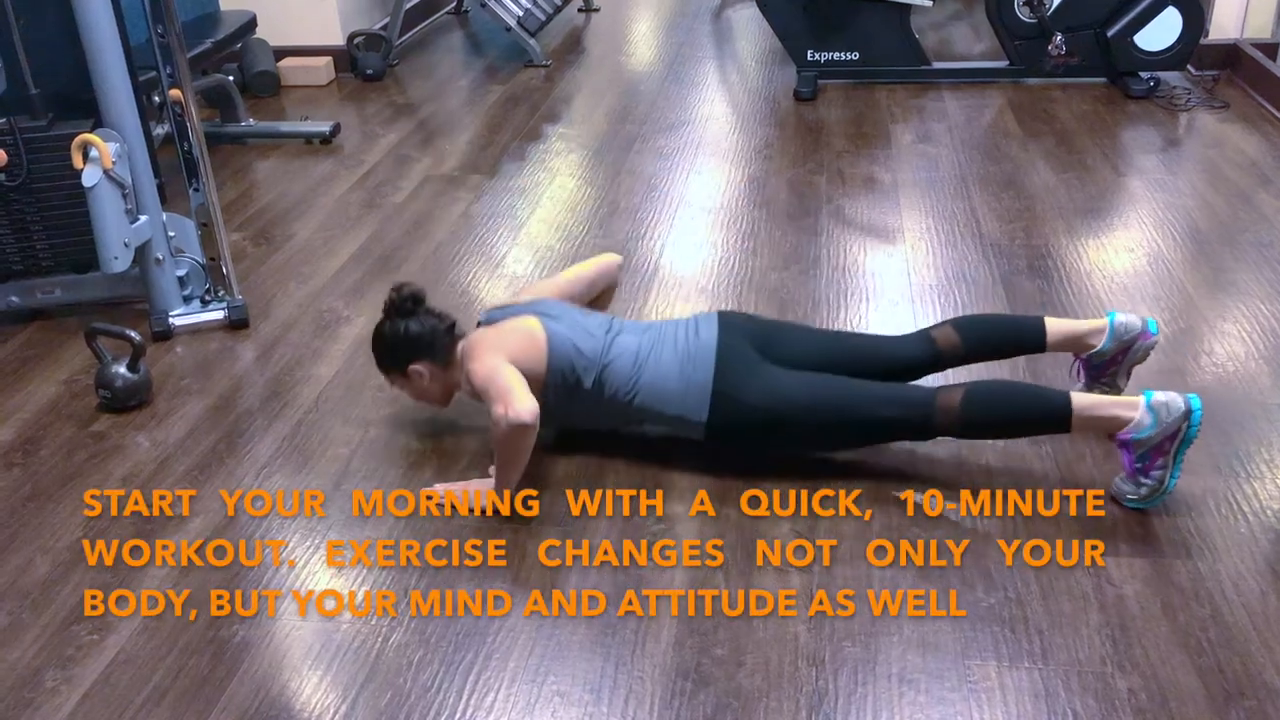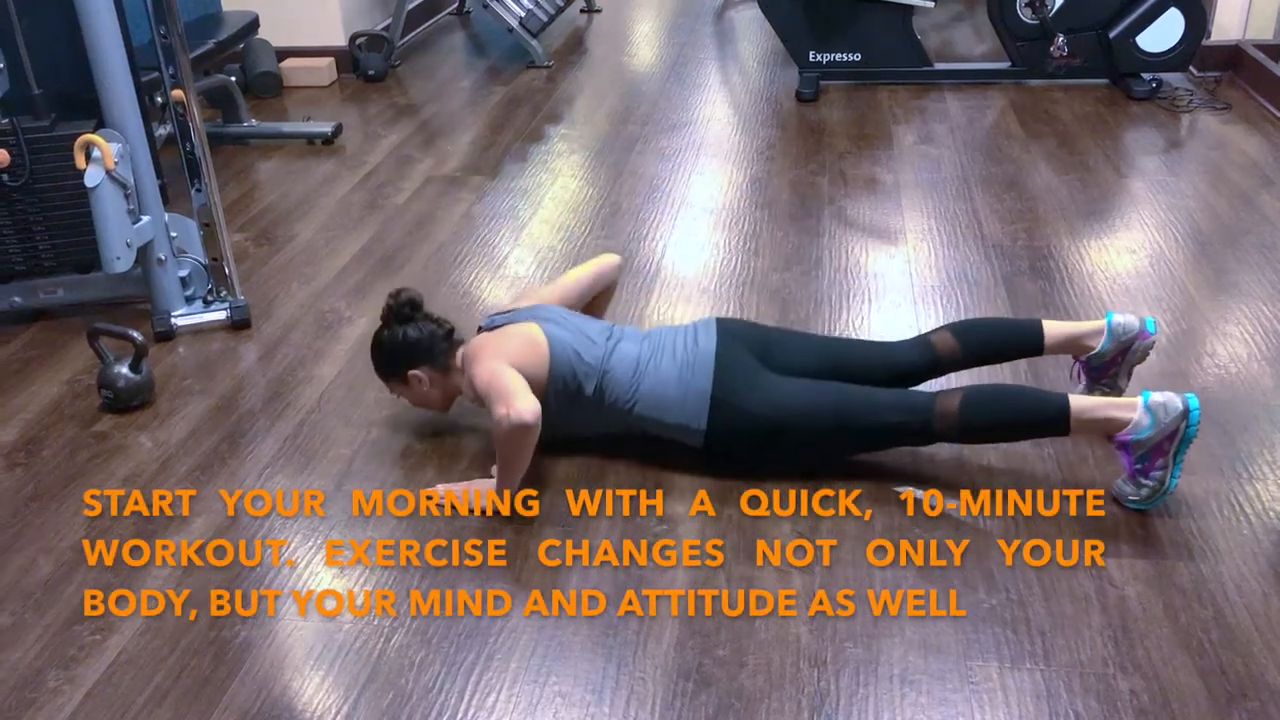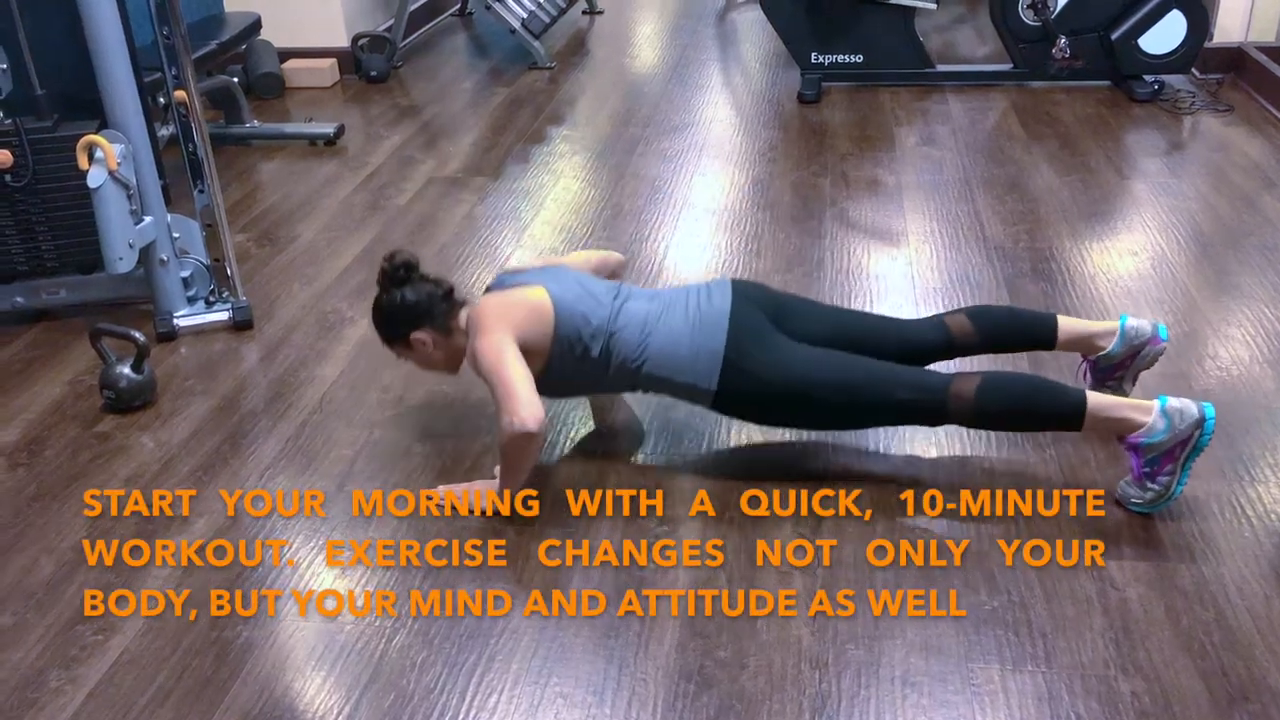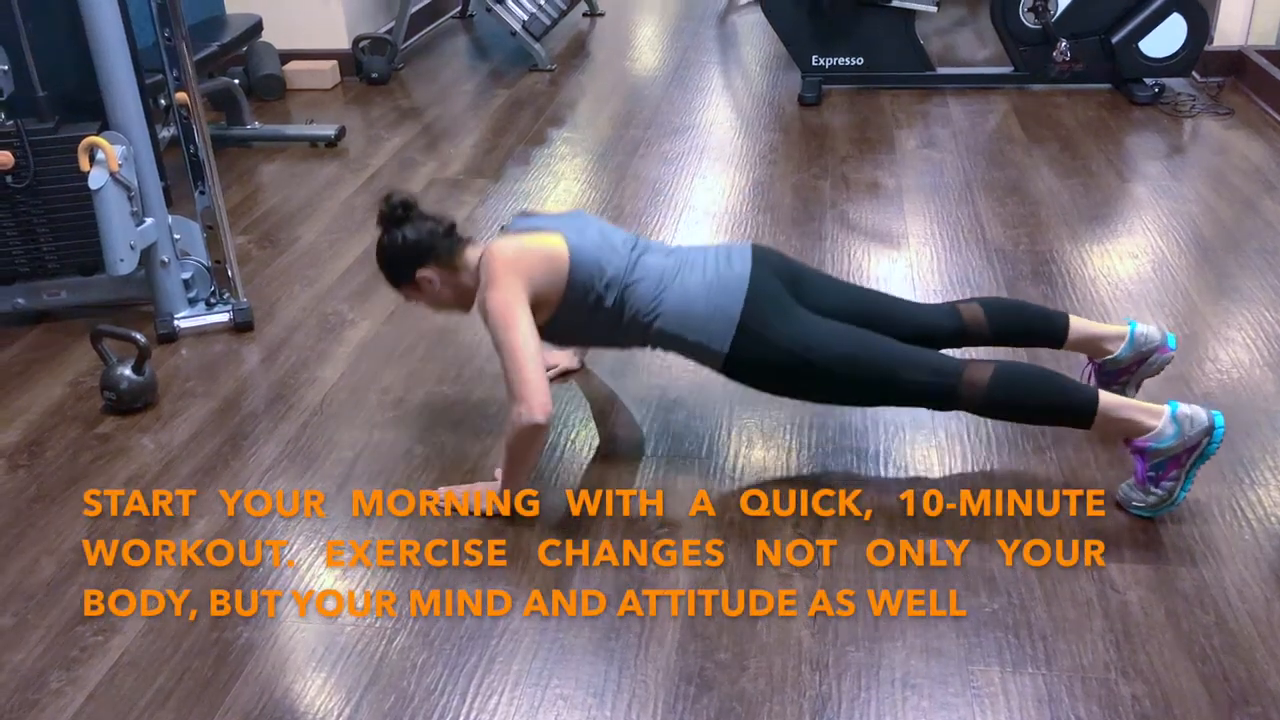
dt=0.2s
person 1, frame 1
left shoulder: (480, 359)
right shoulder: (514, 311)
left elbow: (520, 418)
right elbow: (612, 261)
left wrist: (500, 489)
left hip: (720, 395)
right hip: (714, 336)
left knee: (915, 409)
right knee: (907, 356)
left ankle: (1140, 416)
right ankle: (1103, 332)
person 1, frame 2
left shoulder: (485, 366)
right shoulder: (516, 317)
left elbow: (524, 417)
right elbow: (609, 262)
left wrist: (503, 490)
left hip: (722, 409)
right hip: (719, 344)
left knee: (912, 418)
right knee: (907, 360)
left ankle: (1139, 419)
right ankle: (1102, 335)
person 1, frame 3
left shoulder: (487, 332)
right shoulder: (510, 285)
left elbow: (527, 424)
right elbow: (614, 258)
left wrist: (505, 490)
left hip: (731, 369)
right hip: (730, 307)
left knee: (923, 395)
right knee: (918, 339)
left ankle: (1153, 423)
right ankle: (1112, 336)
person 1, frame 4
left shoulder: (498, 282)
right shoulder: (523, 231)
left elbow: (534, 414)
left wrist: (506, 490)
right wrist: (577, 343)
left hip: (742, 330)
right hip: (744, 273)
left knee: (935, 378)
right knee: (933, 325)
left ankle: (1162, 428)
right ankle: (1121, 340)
